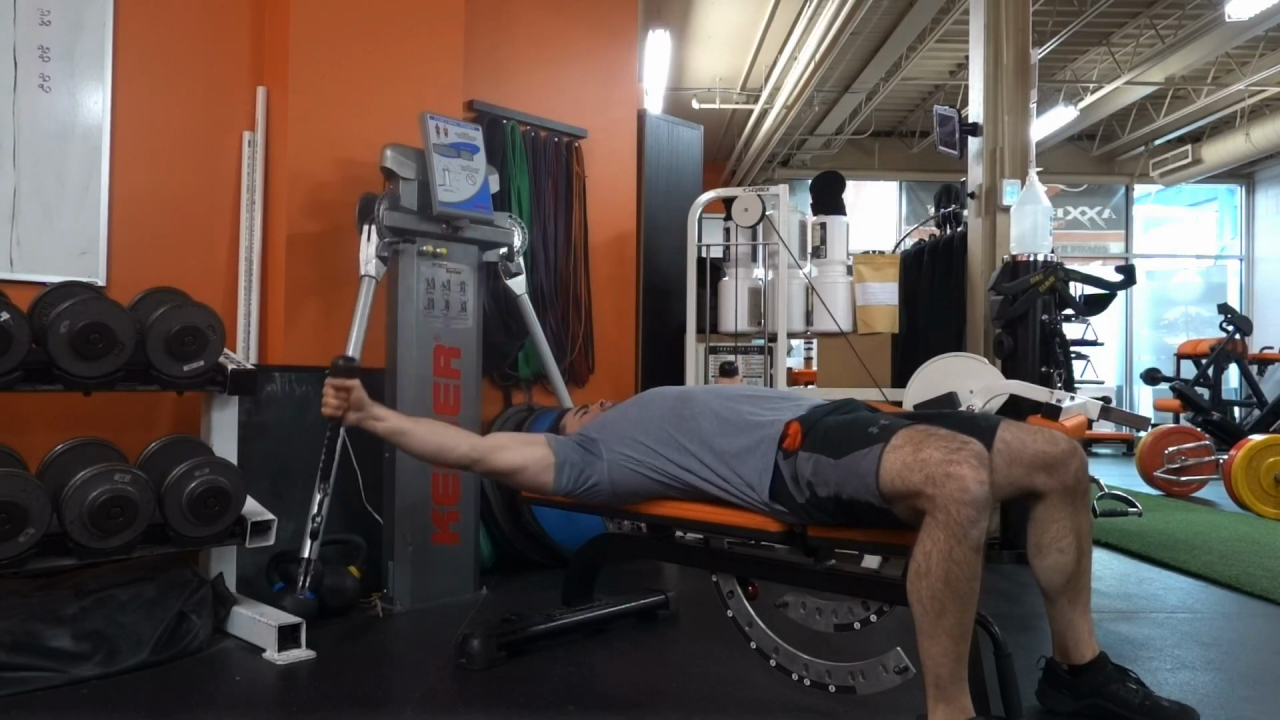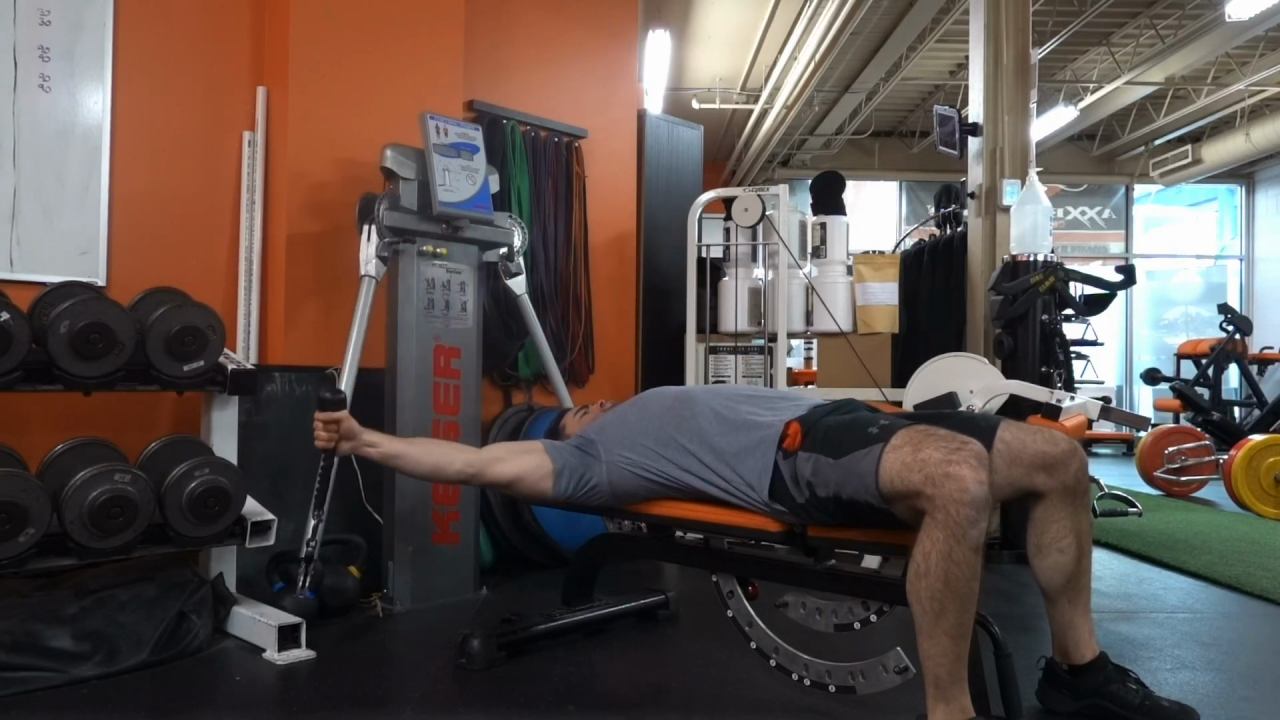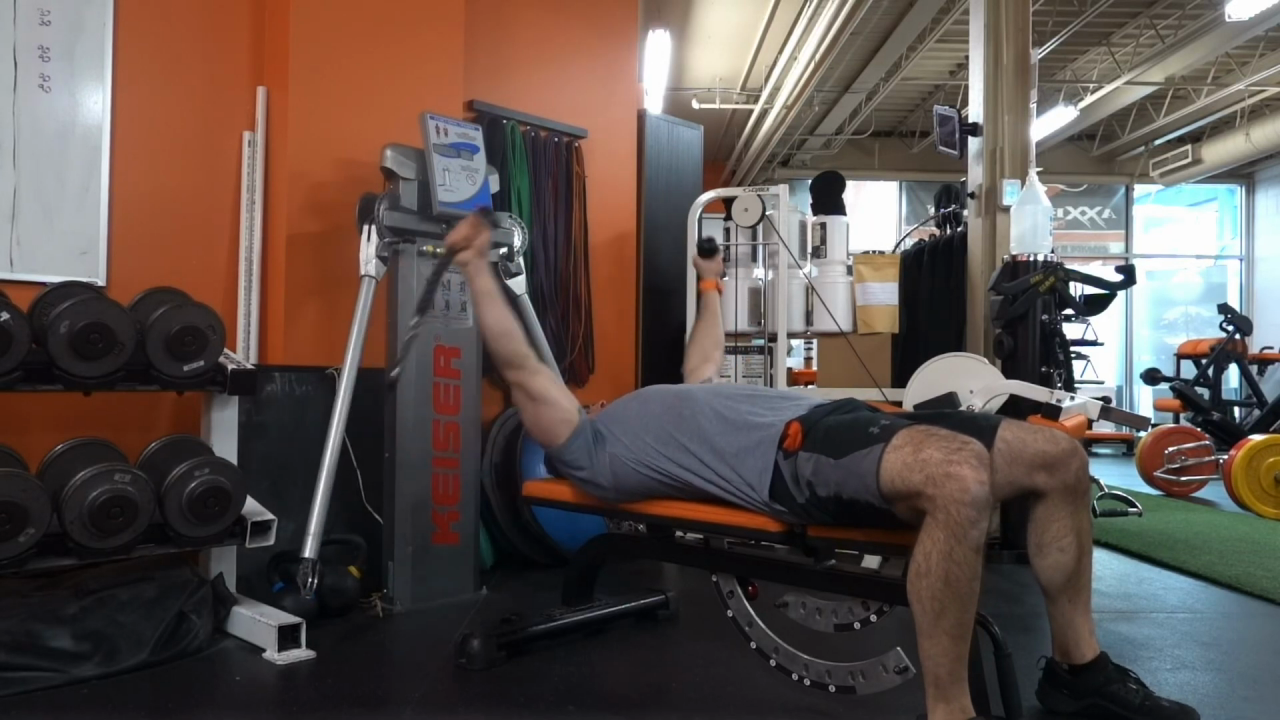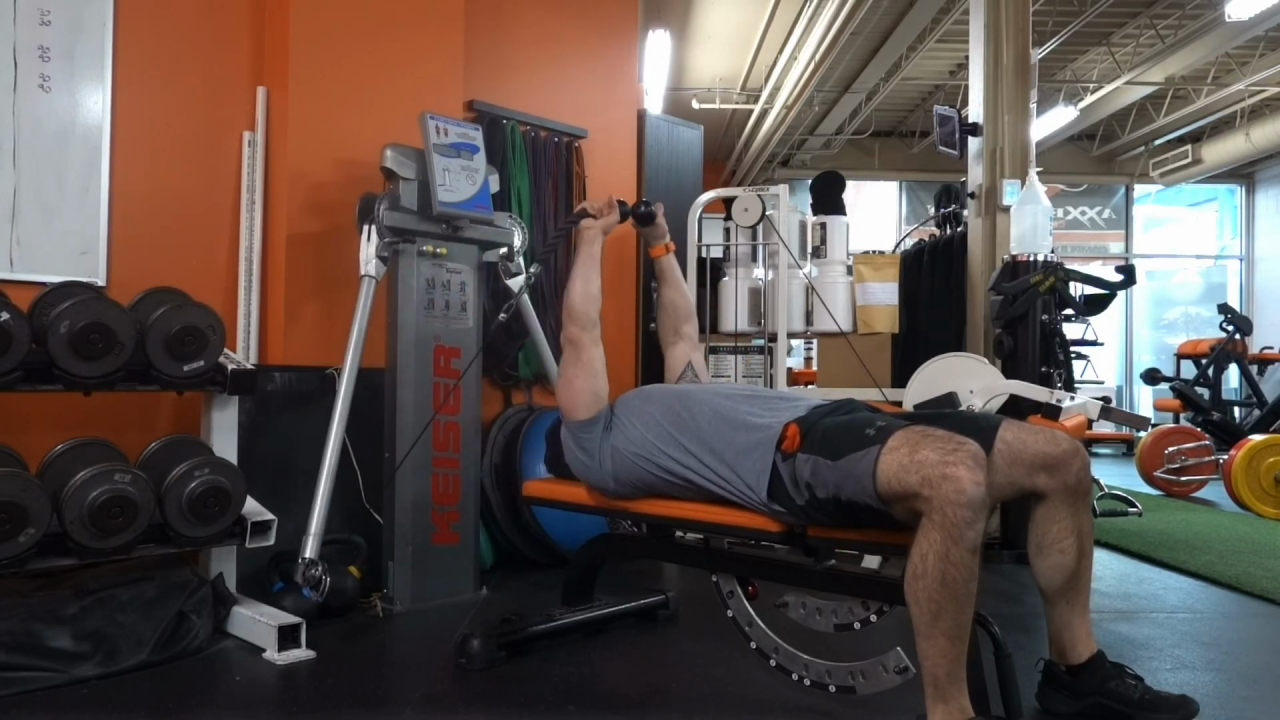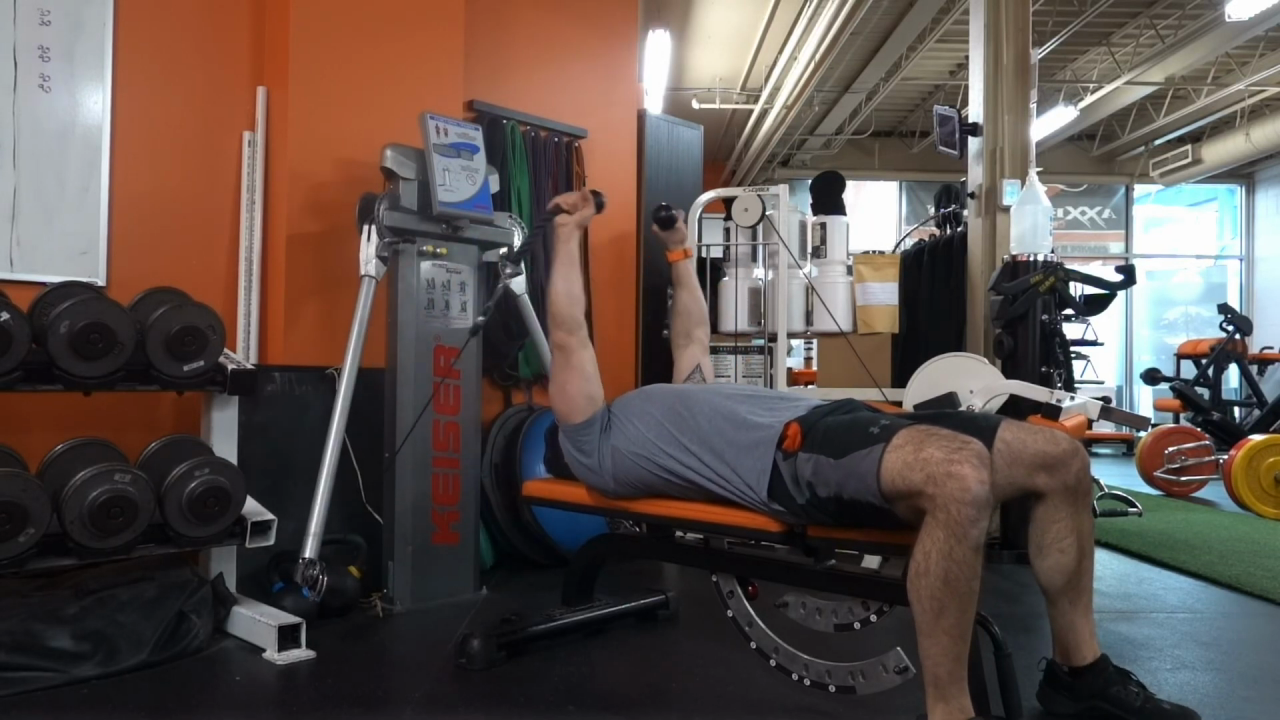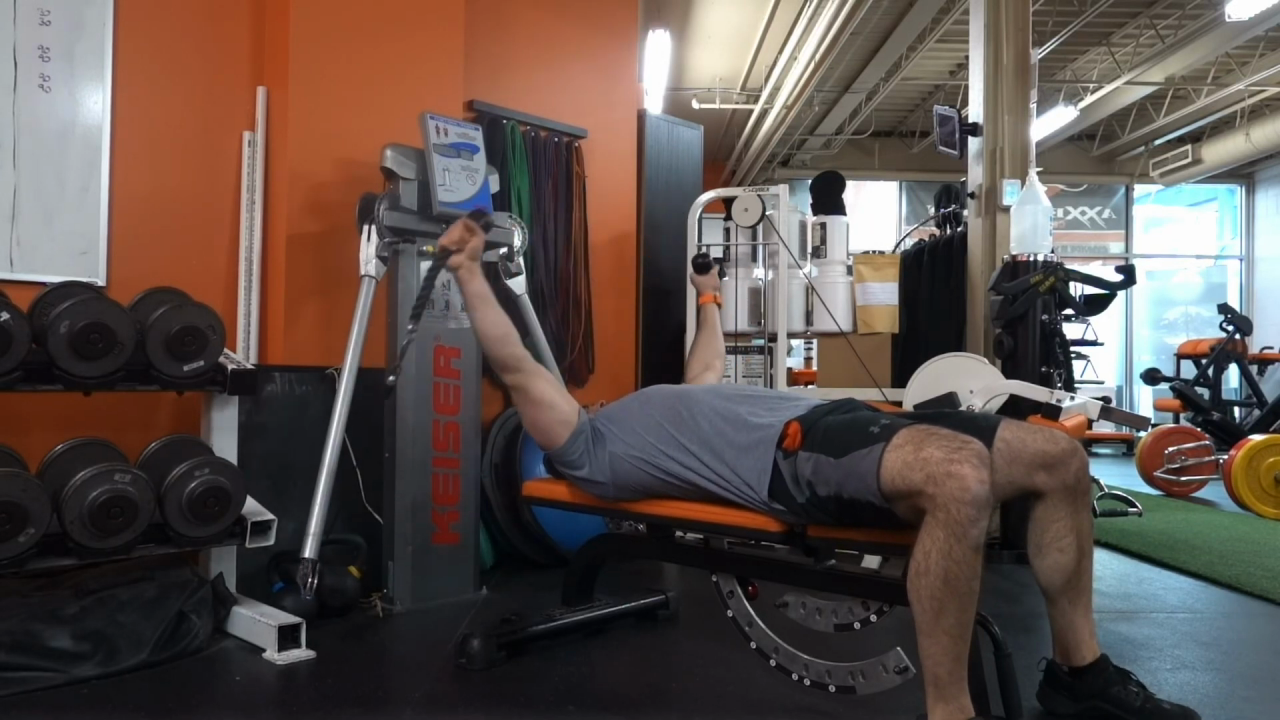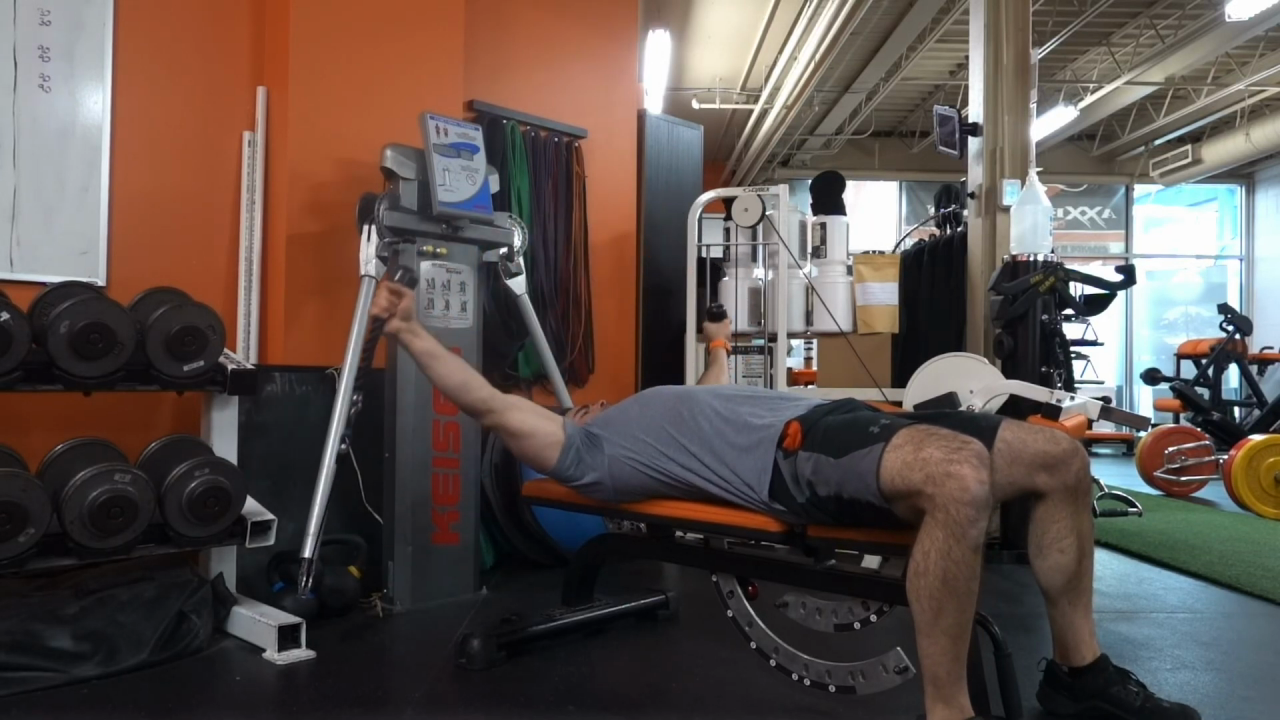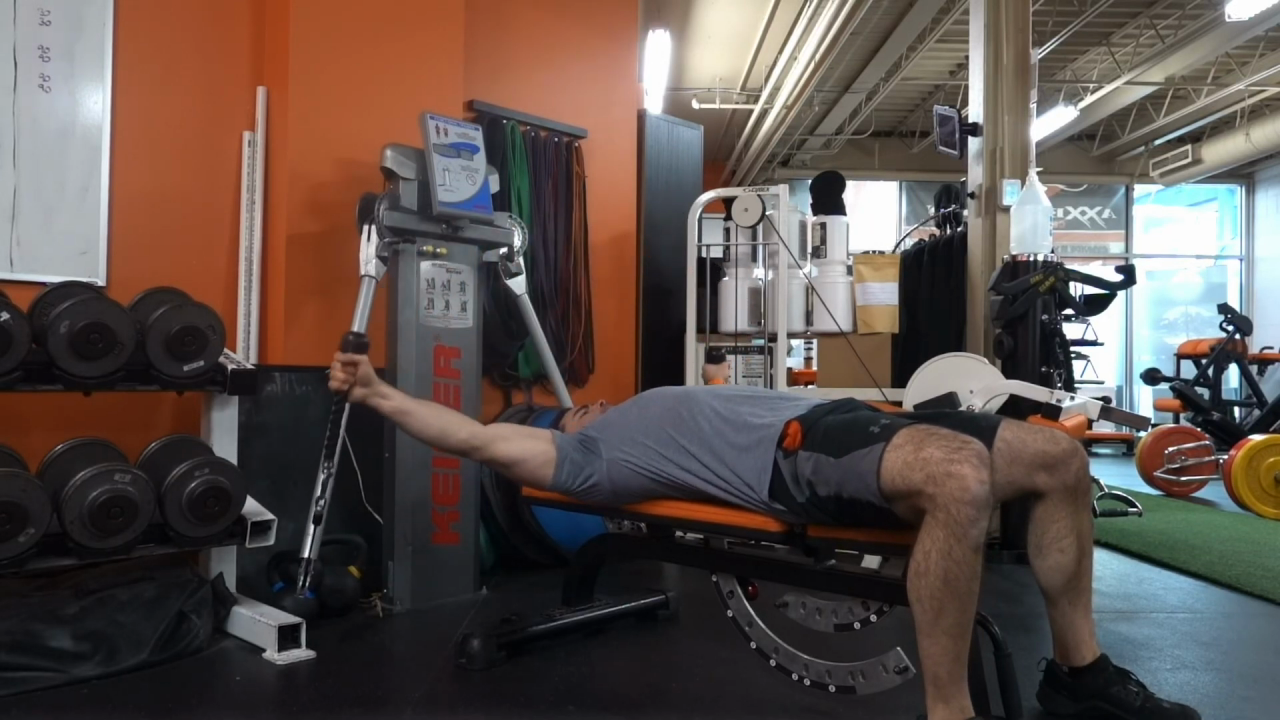
dt=0.4s
person 1, frame 1
left shoulder: (644, 415)
right shoulder: (588, 456)
right elbow: (486, 449)
left wrist: (730, 391)
right wrist: (370, 415)
left hip: (832, 417)
right hip: (791, 454)
left knee: (1057, 459)
right knee: (960, 479)
person 1, frame 2
left shoulder: (635, 417)
right shoulder: (587, 458)
right elbow: (482, 461)
left wrist: (728, 396)
right wrist: (366, 438)
left hip: (830, 415)
right hip: (791, 453)
left knee: (1058, 458)
right knee: (961, 479)
person 1, frame 3
left shoulder: (656, 405)
right shoulder: (597, 450)
left elbow: (705, 357)
right elbow: (524, 374)
left wrist: (711, 286)
right wrist: (477, 262)
left hip: (833, 418)
right hip: (785, 454)
left knee: (1057, 457)
right knee: (963, 479)
person 1, frame 4
left shoulder: (665, 402)
right shoulder: (598, 449)
left elbow: (682, 331)
right elbow: (580, 337)
left wrist: (660, 248)
right wrist: (592, 237)
left hip: (833, 418)
right hip: (788, 455)
left knee: (1059, 459)
right knee: (957, 480)
person 1, frame 5
left shoulder: (667, 403)
right shoulder: (600, 451)
left elbow: (689, 340)
right elbow: (568, 342)
left wrist: (680, 258)
right wrist: (570, 233)
right hip: (787, 455)
left knee: (1061, 460)
right knee: (960, 479)
person 1, frame 6
left shoulder: (649, 410)
right shoulder: (593, 452)
left elbow: (705, 375)
right elbow: (519, 372)
left wrist: (710, 306)
right wrist: (469, 273)
left hip: (834, 415)
right hip: (790, 453)
left knee: (1059, 459)
right knee: (961, 479)
person 1, frame 7
left shoulder: (648, 413)
right shoulder: (590, 454)
right elbow: (494, 407)
left wrist: (719, 350)
right wrist: (409, 332)
left hip: (839, 414)
right hip: (794, 453)
left knee: (1059, 460)
right knee: (962, 479)
person 1, frame 8
left shoulder: (645, 415)
right shoulder: (590, 457)
right elbow: (483, 439)
left wrist: (716, 374)
right wrist: (377, 394)
left hip: (835, 415)
right hip: (792, 453)
left knee: (1058, 459)
right knee: (962, 478)
